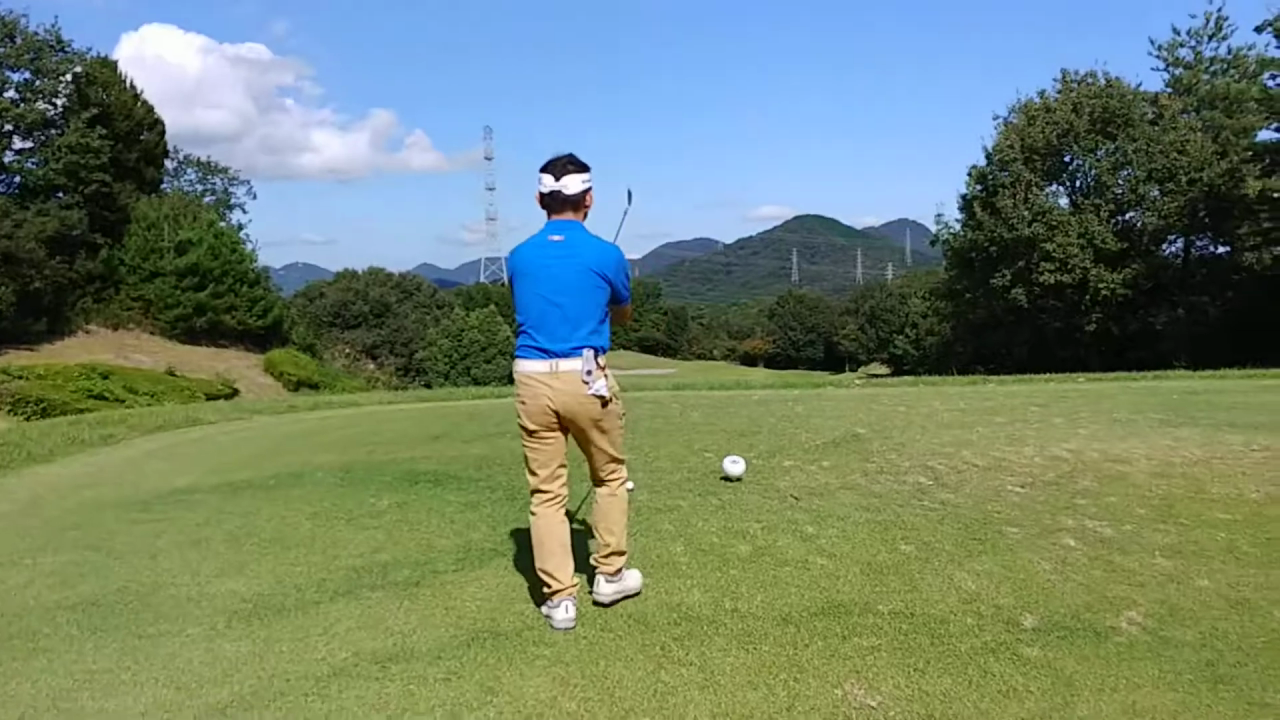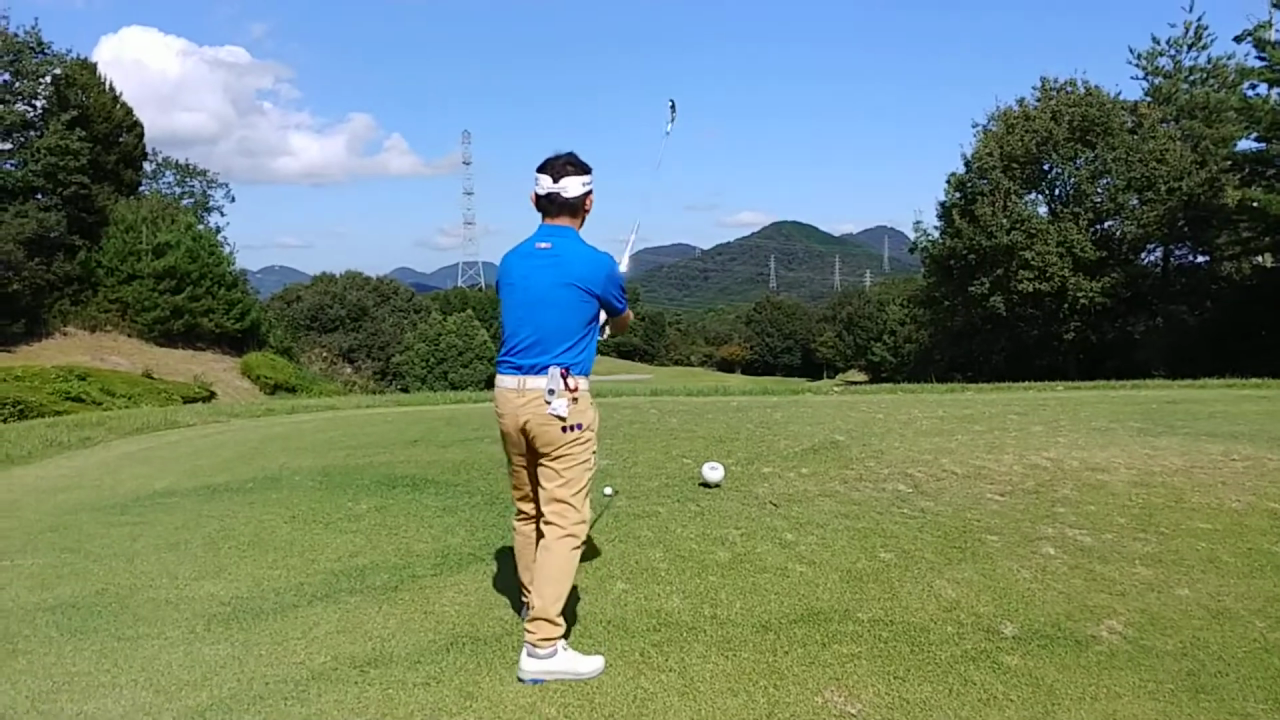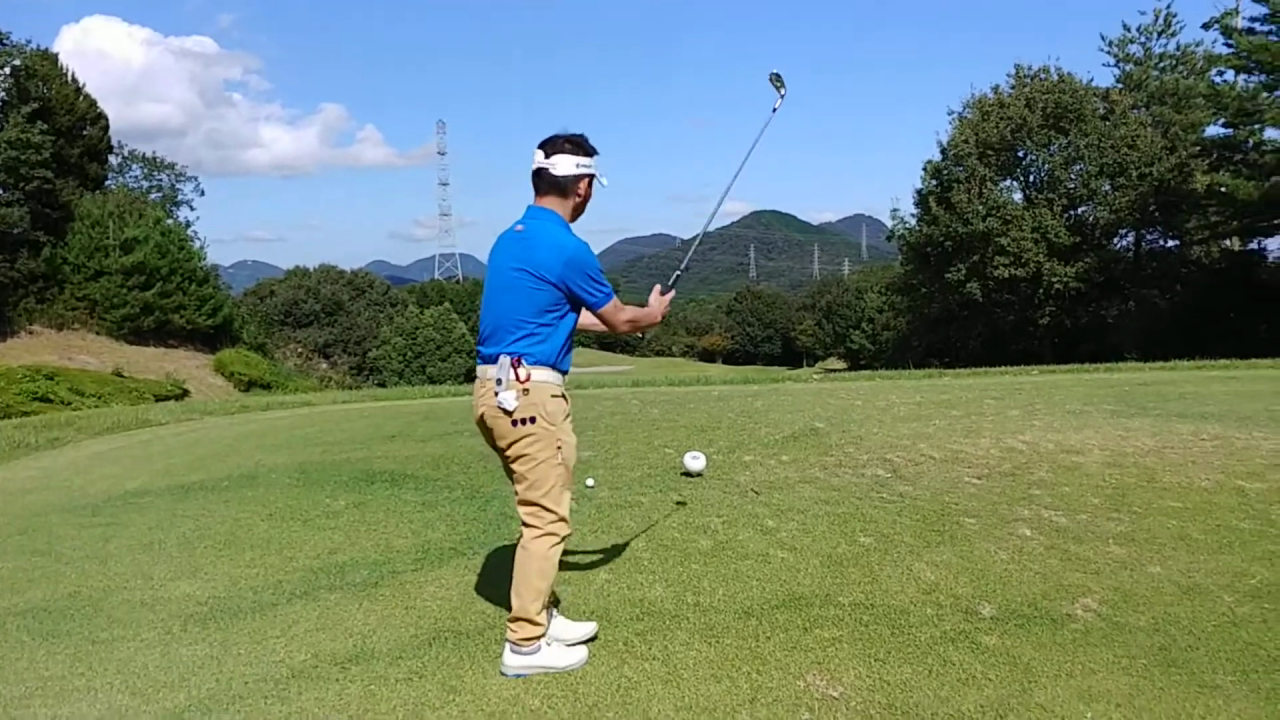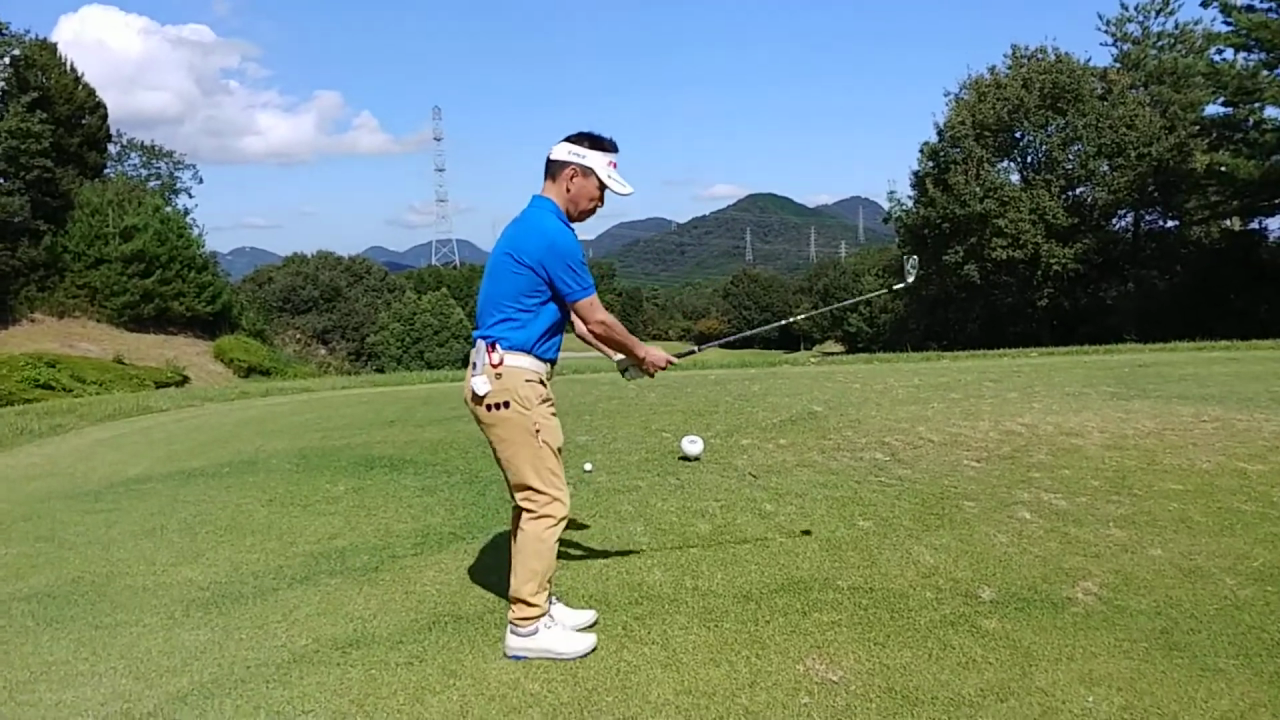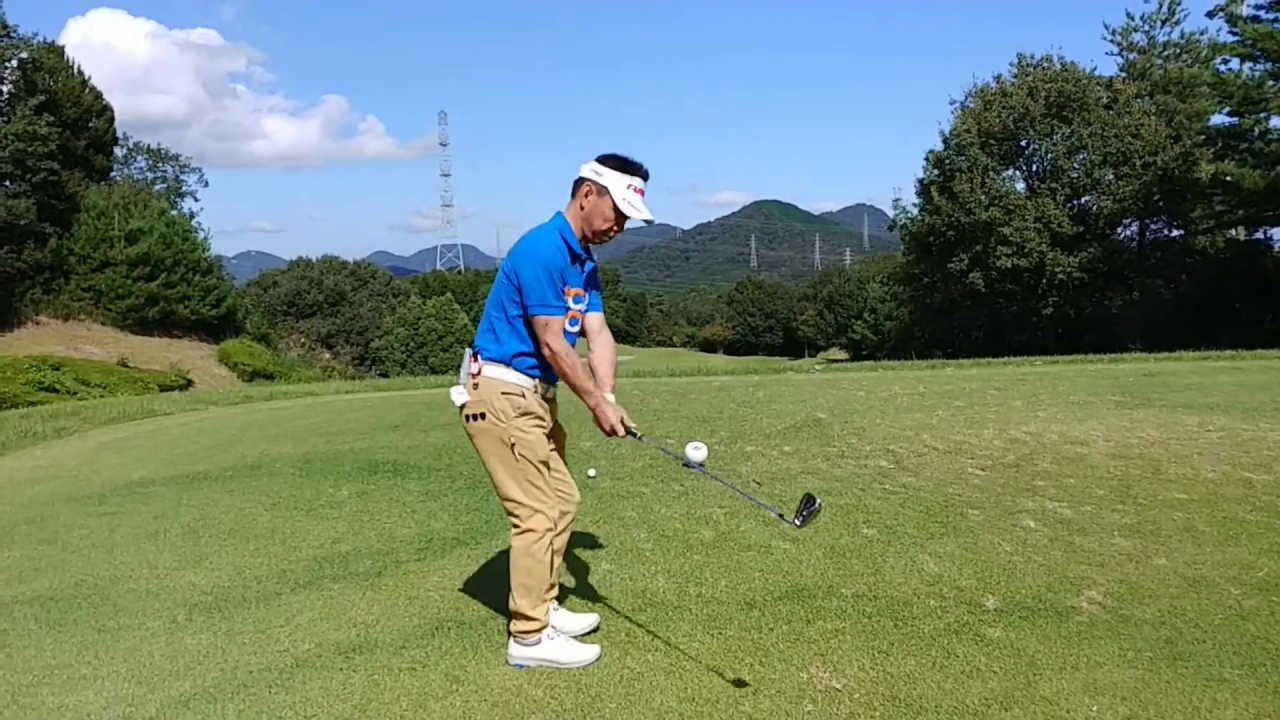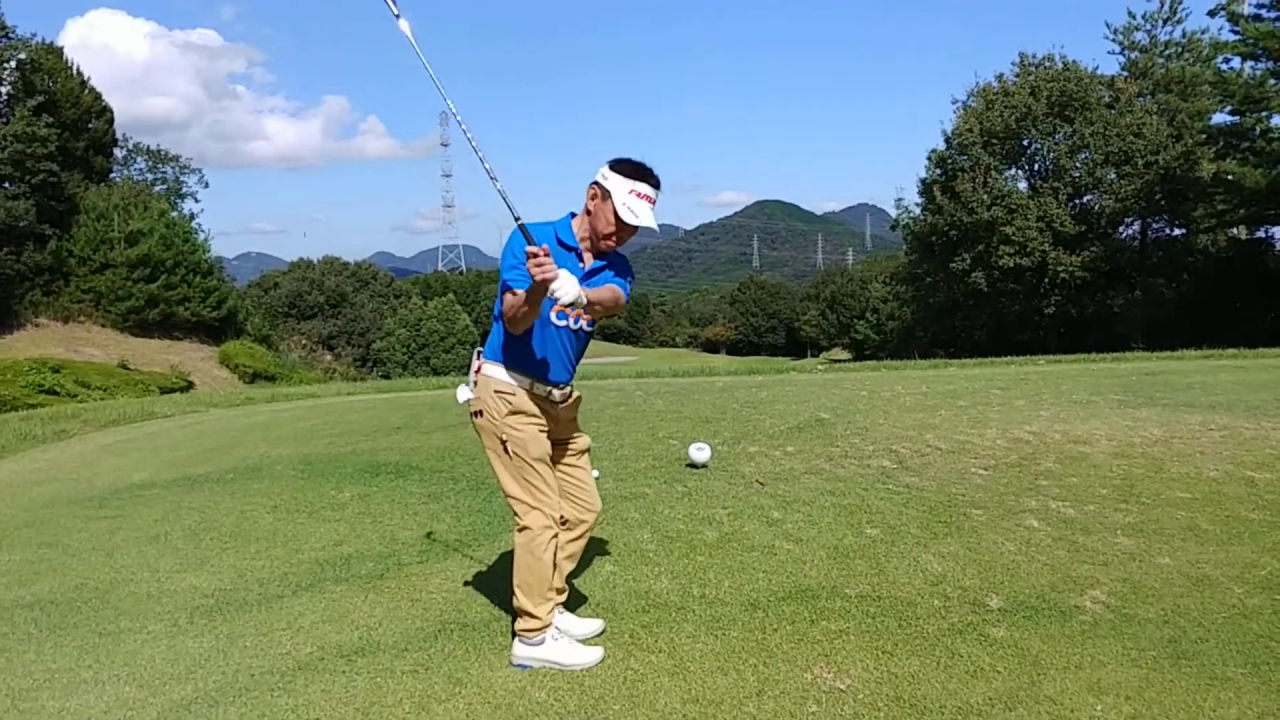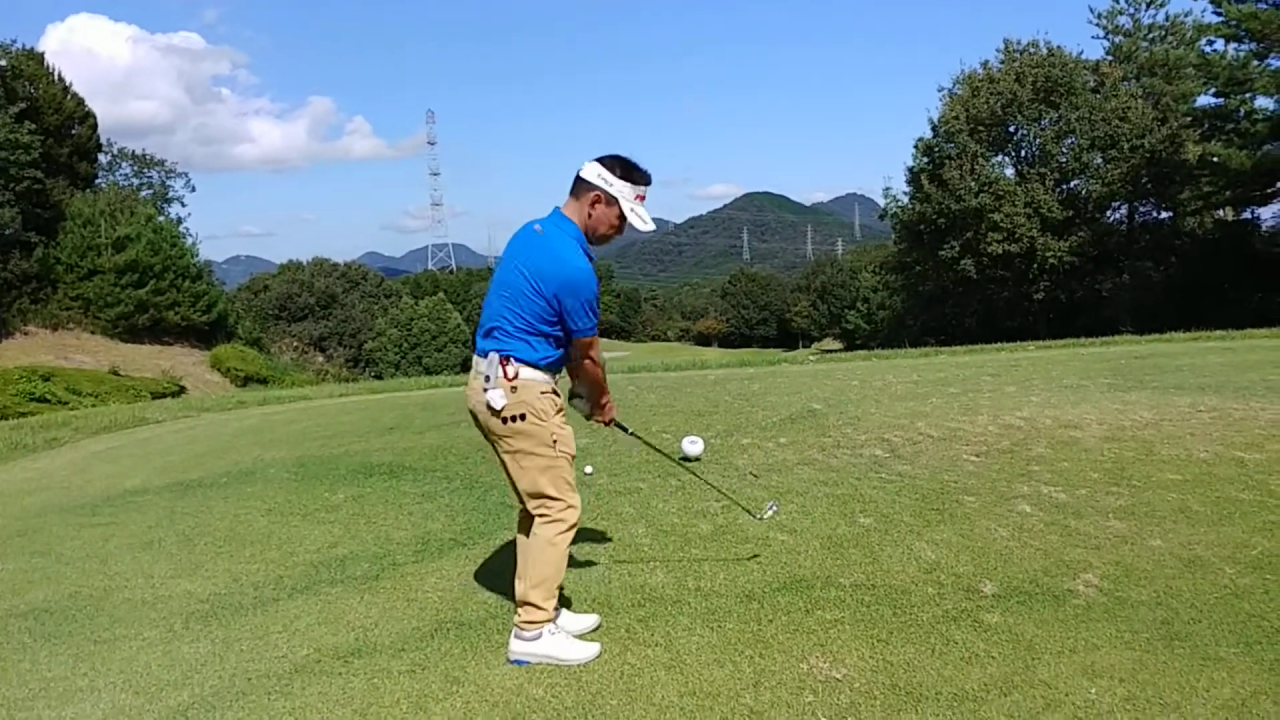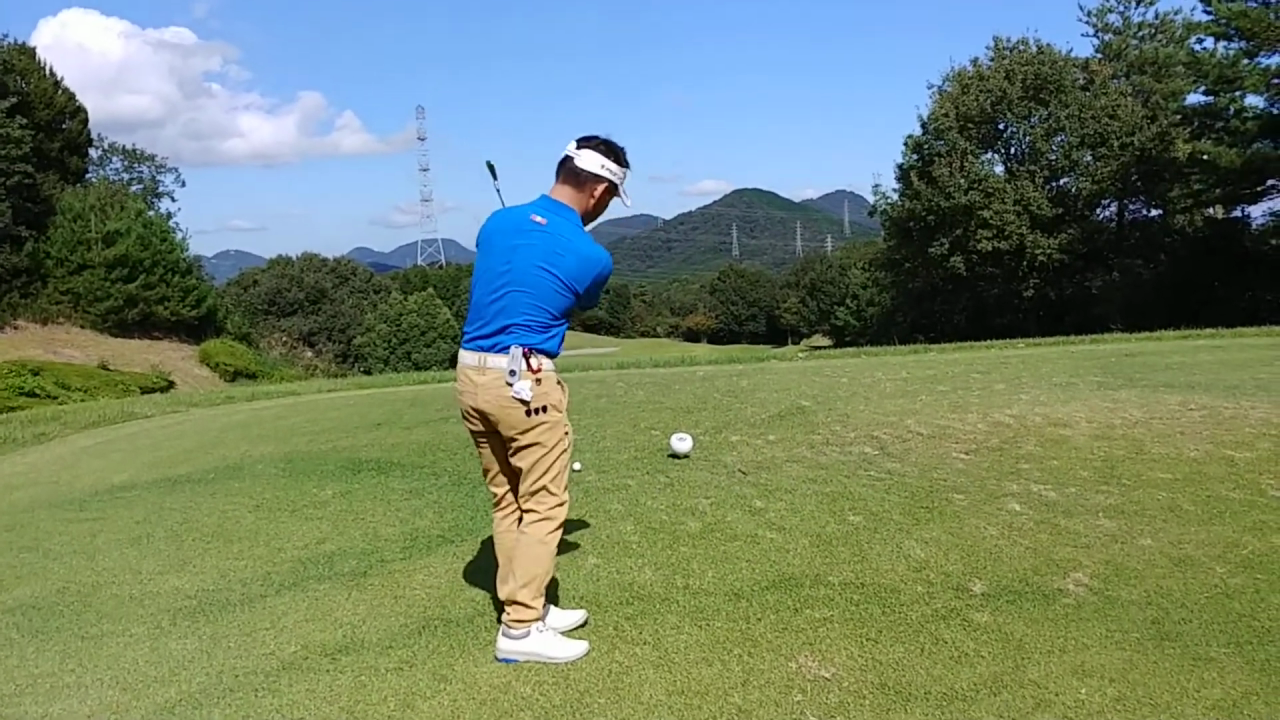
dt=0.5s
person 1, frame 1
left shoulder: (518, 257)
right shoulder: (607, 255)
right elbow: (622, 315)
left hip: (533, 381)
right hip: (587, 380)
left knee: (546, 493)
right knee: (610, 476)
left ankle: (559, 598)
right ankle: (610, 574)
person 1, frame 2
left shoulder: (511, 261)
right shoulder: (596, 264)
right elbow: (622, 323)
right wrist: (604, 316)
left hip: (509, 396)
right hip: (562, 400)
left knee: (527, 511)
right knee: (565, 522)
left ankle: (537, 605)
right ankle: (542, 646)
person 1, frame 3
left shoulder: (508, 240)
right shoulder: (566, 250)
right elbow: (620, 320)
left wrist: (630, 317)
right wrist: (652, 313)
left hip: (494, 390)
right hip: (531, 393)
left knee: (537, 512)
right knee: (546, 519)
left ankle: (537, 617)
right ankle: (525, 644)
person 1, frame 4
left shoulder: (532, 225)
right shoulder: (552, 236)
left elbow: (571, 315)
right elbow: (596, 320)
left wrist: (619, 353)
right wrist: (642, 354)
left hip: (503, 377)
right hip: (514, 381)
left knee: (532, 501)
right knee: (545, 502)
left ankle: (539, 604)
right ankle: (527, 627)
person 1, frame 5
left shoulder: (583, 261)
right shoulder: (543, 248)
left elbow: (598, 333)
right elbow: (551, 342)
left wrist: (607, 396)
right wrist: (597, 404)
left hip: (530, 394)
right hip: (502, 393)
left knee: (561, 502)
right knee: (535, 513)
left ankle: (543, 607)
right ankle: (529, 636)
person 1, frame 6
left shoulder: (616, 267)
right shoulder: (531, 240)
left elbow: (609, 302)
right elbow: (513, 318)
left wrist: (572, 292)
right wrist: (540, 291)
left hip: (559, 398)
right hip: (508, 392)
left knee: (581, 508)
right knee: (539, 515)
left ankle: (549, 610)
right ankle: (533, 637)
person 1, frame 7
left shoulder: (534, 234)
right shoulder: (570, 263)
right elbow: (587, 354)
left wrist: (587, 391)
right wrist: (602, 400)
left hip: (500, 385)
right hip: (522, 390)
left knee: (540, 504)
right knee: (558, 508)
left ankle: (540, 608)
right ankle: (531, 632)
person 1, frame 8
left shoulder: (499, 222)
right shoulder: (592, 258)
left hip: (473, 375)
right hip: (525, 381)
left knee: (508, 500)
right knee: (544, 505)
left ankle: (525, 606)
right ankle: (520, 631)
